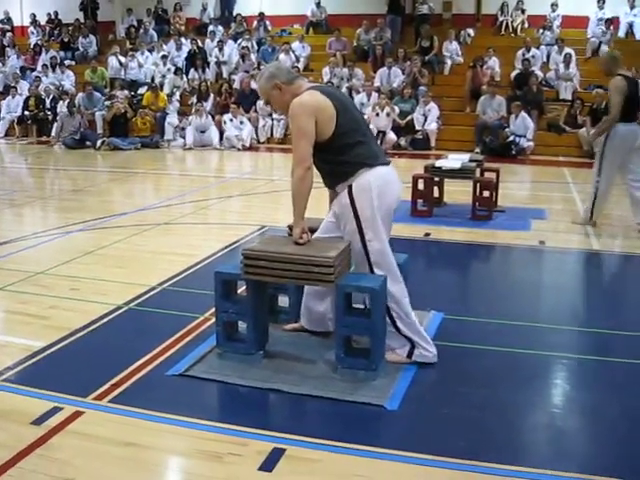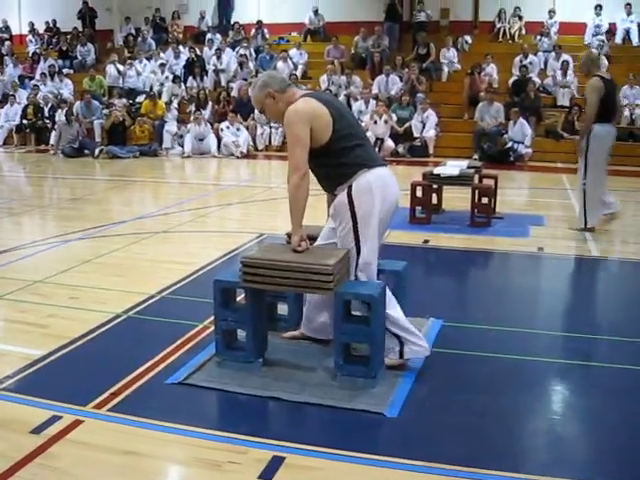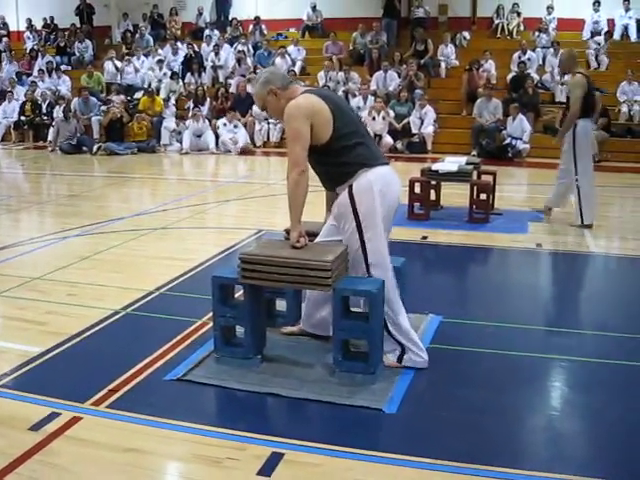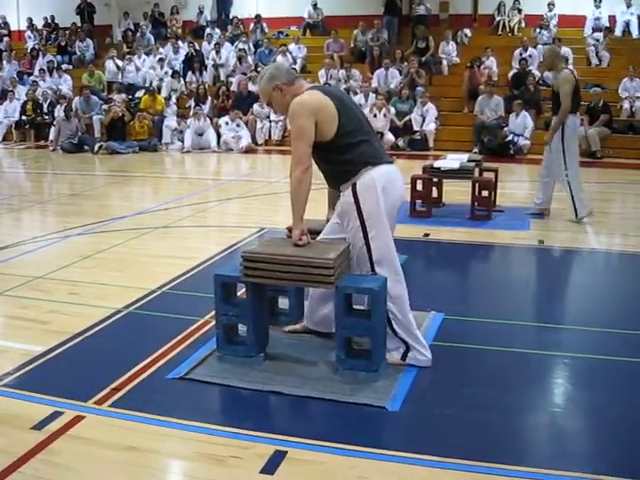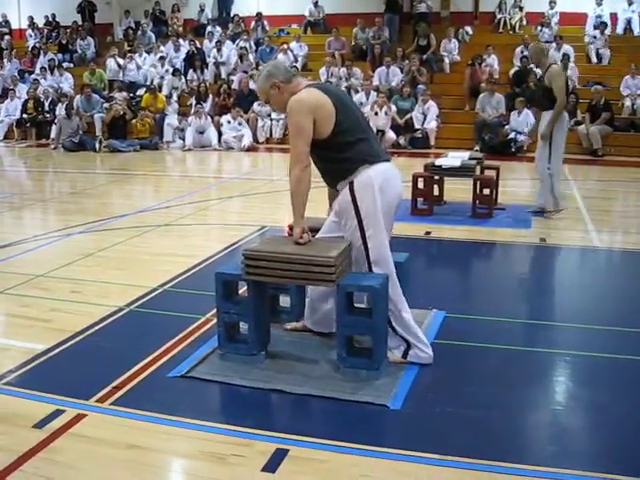
dt=0.2s
person 1, frame 1
left shoulder: (302, 104)
right shoulder: (323, 95)
left elbow: (302, 167)
left wrist: (298, 222)
right wrist: (334, 207)
left hip: (366, 187)
right hip: (371, 182)
left knee: (376, 269)
left ankle: (411, 345)
right ankle: (315, 320)
person 1, frame 2
left shoulder: (297, 111)
right shoulder: (317, 103)
left elbow: (299, 174)
left wrist: (296, 230)
right wrist: (332, 216)
left hip: (366, 189)
right hip: (369, 184)
left knee: (361, 274)
left ankle: (403, 344)
right ankle: (317, 327)
person 1, frame 3
left shoulder: (298, 107)
right shoulder: (319, 99)
left elbow: (298, 170)
left wrist: (295, 226)
right wrist: (331, 212)
left hip: (366, 188)
right hip: (368, 184)
left knee: (372, 273)
left ankle: (404, 351)
right ankle: (315, 322)
person 1, frame 4
left shoulder: (303, 103)
right shoulder: (324, 96)
left elbow: (301, 167)
left wrist: (297, 224)
right wrist: (333, 209)
left hip: (370, 186)
right hip: (373, 181)
left knee: (377, 271)
left ankle: (407, 348)
right ankle: (318, 321)
person 1, frame 5
left shoulder: (301, 101)
right shoulder: (322, 94)
left elbow: (300, 165)
left wrist: (298, 222)
right wrist: (334, 208)
left hip: (367, 184)
right hip: (369, 180)
left knee: (374, 268)
left ankle: (408, 345)
right ankle: (319, 320)
person 2, frame 1
left shoulder: (616, 82)
left elbow: (614, 116)
left wrist: (597, 133)
left hip: (619, 131)
left knee: (602, 175)
left ankle: (590, 216)
person 2, frame 2
left shoulder: (593, 83)
right shoulder: (610, 81)
left elbow: (590, 116)
right elbow: (616, 111)
left wrist: (580, 139)
left hip: (596, 131)
right hip: (609, 129)
left knee: (589, 178)
right knee: (597, 176)
left ankle: (587, 222)
right ankle: (608, 209)
person 2, frame 3
left shoulder: (576, 80)
right shoulder: (584, 78)
left elbow: (574, 112)
right elbow: (594, 107)
left wrist: (560, 135)
left hip: (578, 127)
right hip: (585, 125)
left knee: (581, 174)
right knee: (565, 170)
left ankle: (586, 218)
right ankle: (551, 205)
person 2, frame 4
left shoulder: (564, 76)
right shoulder: (562, 75)
left elbow: (566, 107)
left wrist: (551, 132)
left hip: (565, 124)
right hip: (562, 123)
left knee: (567, 169)
right knee: (548, 167)
left ankle: (581, 210)
right ankle: (542, 206)
person 2, frame 5
left shoulder: (555, 71)
right shoulder: (546, 72)
left elbow: (561, 101)
left wrist: (549, 127)
right wrist: (538, 125)
left hip: (555, 119)
right hip: (548, 118)
left knee: (548, 164)
right knee: (543, 163)
left ankle: (556, 203)
right ankle: (545, 203)
